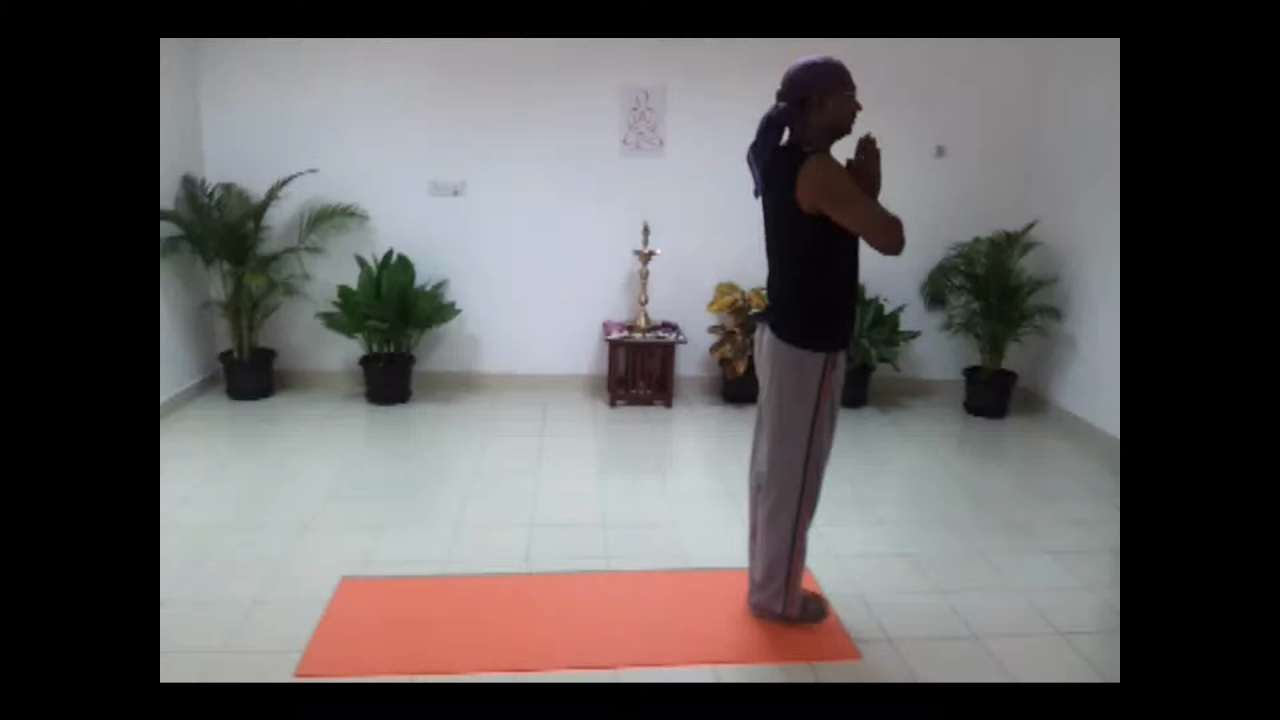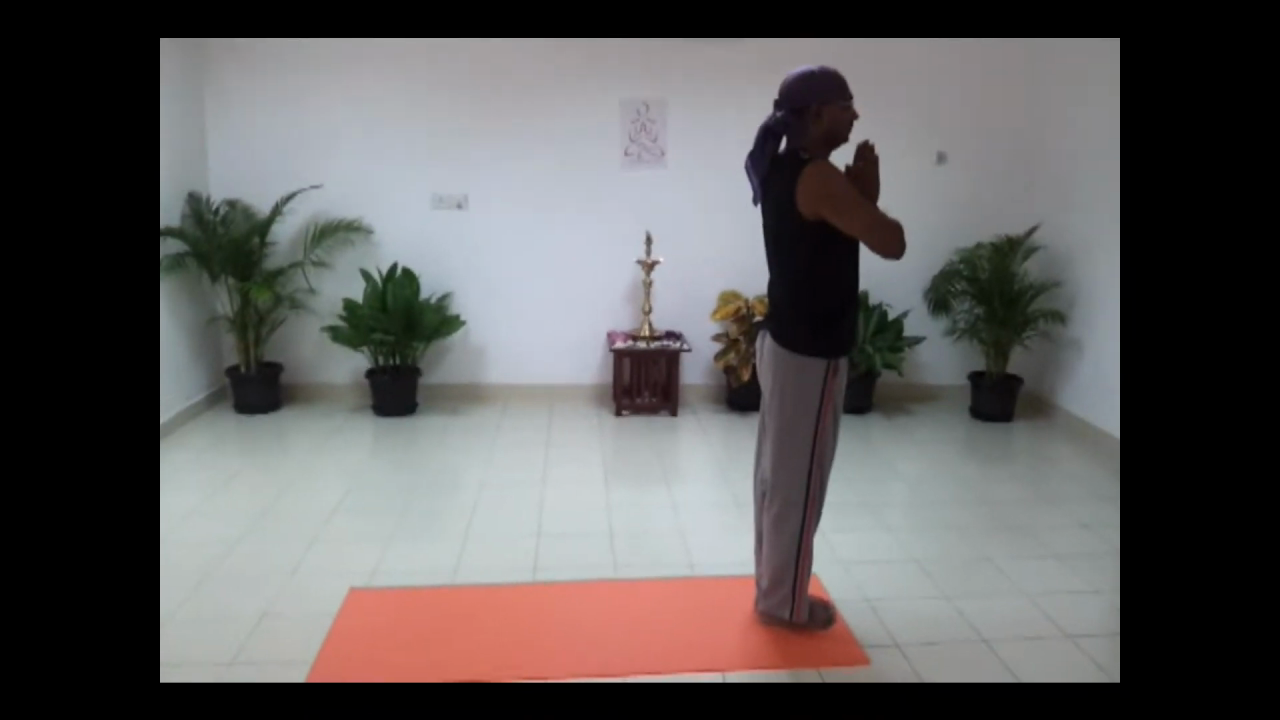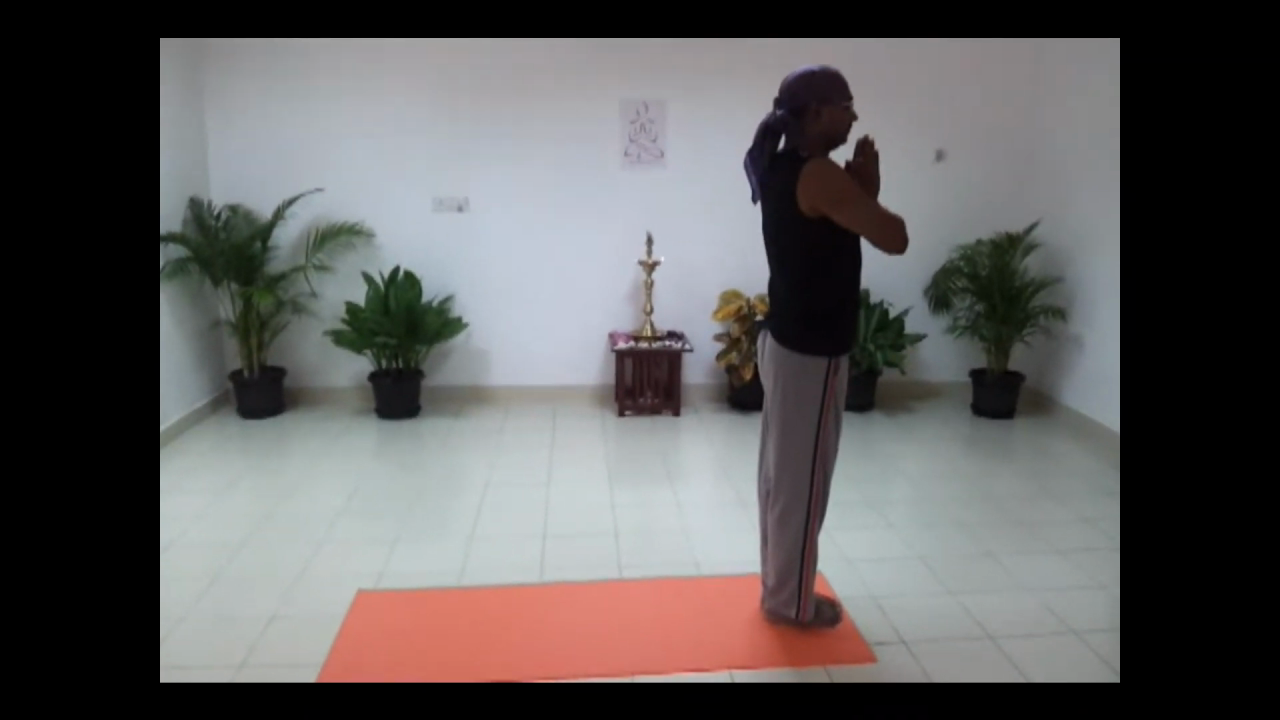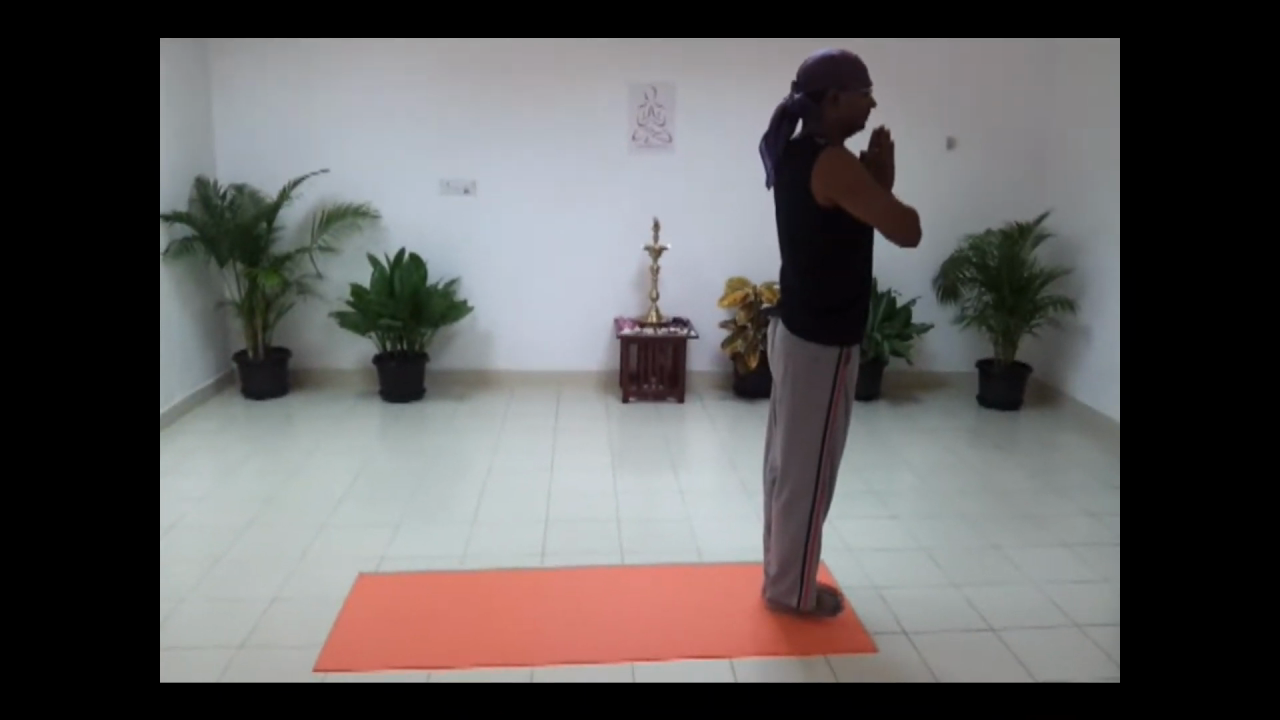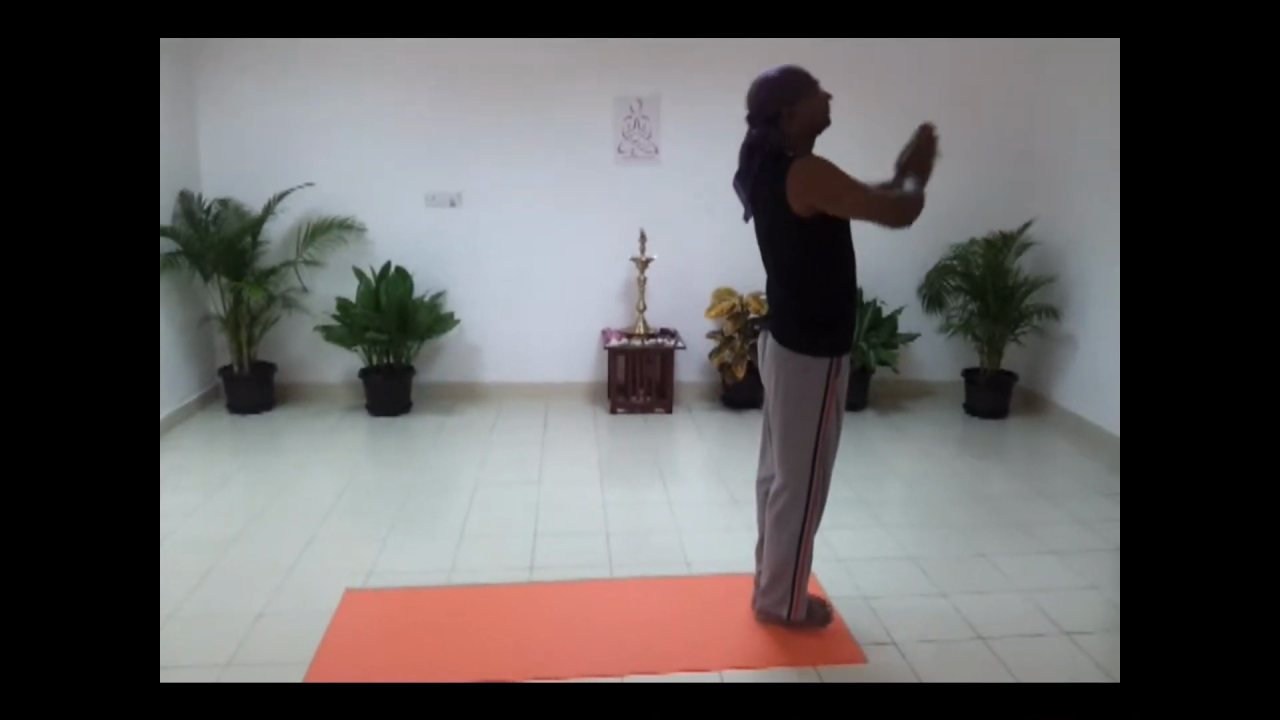
dt=1s
person 1, frame 1
left shoulder: (785, 162)
right shoulder: (818, 172)
left elbow: (835, 226)
right elbow: (891, 238)
left wrist: (859, 191)
right wrist: (868, 189)
left hip: (783, 336)
right hip: (809, 347)
left knee: (774, 468)
right knee: (794, 474)
left ankle: (768, 580)
right ankle: (777, 595)
person 1, frame 2
left shoulder: (783, 170)
right shoulder: (818, 177)
left elbow: (837, 232)
right elbow: (891, 243)
left wrist: (857, 194)
right wrist: (867, 193)
left hip: (784, 342)
right hip: (811, 353)
left knee: (779, 474)
right knee: (798, 480)
left ankle: (775, 587)
right ankle: (785, 602)
person 1, frame 3
left shoulder: (783, 170)
right shoulder: (819, 175)
left elbow: (836, 230)
right elbow: (894, 238)
left wrist: (858, 191)
right wrist: (868, 190)
left hip: (785, 341)
right hip: (812, 352)
left knee: (783, 474)
right knee: (802, 480)
left ankle: (781, 585)
right ankle: (791, 601)
person 1, frame 4
left shoulder: (797, 155)
right shoulder: (833, 164)
left elbow: (851, 217)
right elbow: (907, 230)
left wrist: (874, 181)
right wrist: (883, 180)
left hip: (795, 330)
right hip: (822, 342)
left knee: (788, 463)
right knee: (808, 470)
left ankle: (783, 574)
right ankle: (792, 590)
person 1, frame 5
left shoulder: (773, 169)
right shoulder: (805, 174)
left elbow: (869, 198)
right elbow: (898, 213)
left wrist: (900, 177)
right wrist: (915, 176)
left hip: (785, 343)
right hip: (812, 354)
left knee: (780, 474)
right knee: (800, 483)
left ankle: (773, 587)
right ankle: (781, 601)
